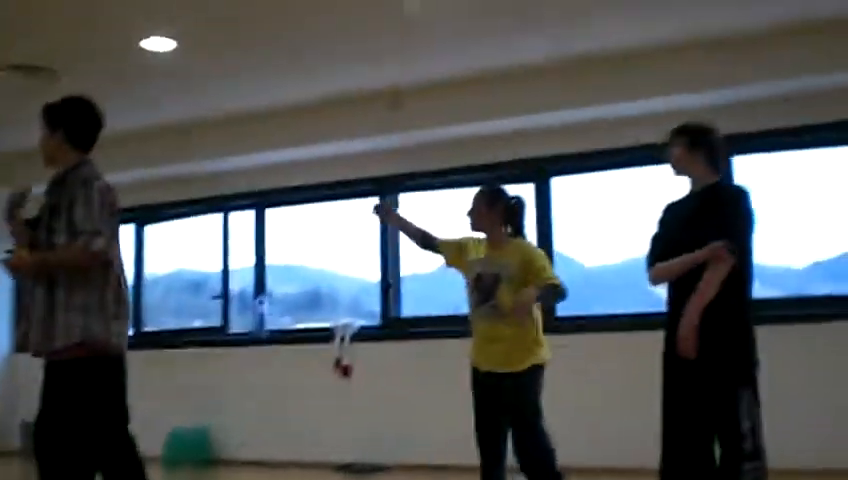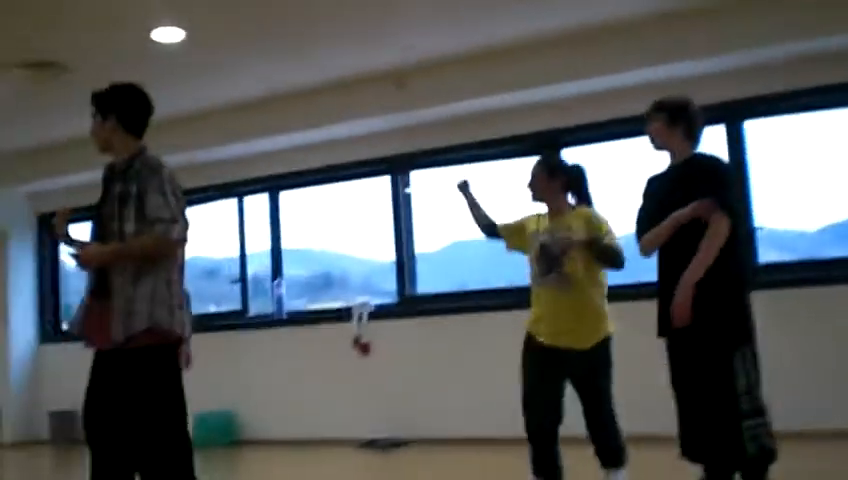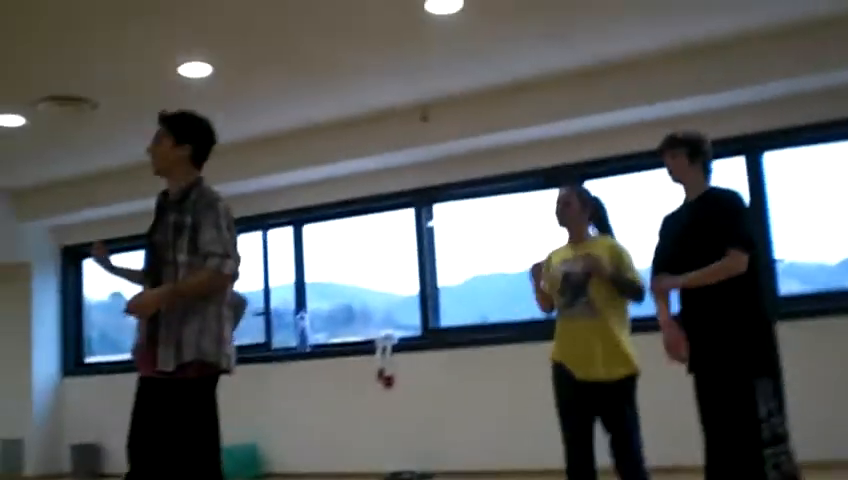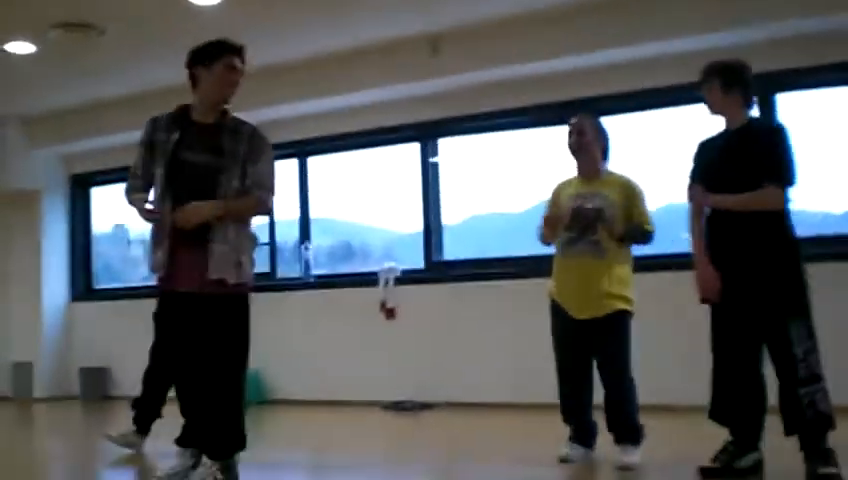
dt=0.4s
person 1, frame 1
left shoulder: (88, 183)
right shoulder: (64, 187)
left elbow: (96, 250)
left wrist: (35, 261)
left hip: (89, 337)
right hip: (63, 337)
left knee: (104, 438)
right knee: (54, 437)
person 1, frame 2
left shoulder: (152, 172)
right shoulder: (115, 177)
left elbow: (171, 237)
left wrist: (109, 252)
right wrist: (72, 242)
left hip: (147, 322)
right hip: (112, 325)
left knee: (158, 425)
right knee: (103, 421)
person 1, frame 3
left shoulder: (208, 205)
right shoulder: (167, 207)
left elbow: (223, 271)
left wrist: (161, 295)
right wrist: (114, 268)
left hip: (192, 351)
right hip: (156, 351)
right knee: (146, 448)
person 1, frame 4
left shoulder: (248, 139)
right shoulder: (160, 129)
left elbow: (261, 201)
right elbow: (135, 184)
left wrist: (212, 209)
right wrist: (143, 205)
left hip: (223, 266)
right hip: (173, 265)
left knee: (224, 366)
right knee: (180, 362)
person 2, frame 1
left shoulder: (731, 198)
right shoulder: (674, 212)
left elbow: (726, 259)
right elbow: (655, 273)
left wrist: (692, 316)
right wrist: (699, 256)
left hip: (726, 333)
right hip: (682, 333)
left knee: (737, 431)
right knee: (684, 430)
person 2, frame 2
left shoulder: (711, 169)
right shoulder: (655, 185)
left elbow: (719, 227)
right elbow: (644, 244)
left wrist: (689, 282)
right wrist: (680, 215)
left hip: (719, 298)
right hip: (677, 302)
left knee: (738, 391)
right knee: (693, 397)
person 2, frame 3
left shoulder: (727, 203)
right shoulder: (671, 222)
left elbow: (738, 261)
right elbow: (660, 282)
left wrist: (678, 280)
right wrist: (670, 327)
left hip: (747, 331)
right hip: (704, 340)
left knee: (764, 421)
right knee: (722, 428)
person 2, frame 4
left shoulder: (769, 134)
right shoulder: (708, 150)
left elbow: (772, 196)
right elbow: (696, 210)
left wrist: (713, 199)
right wrist: (701, 262)
left hip: (773, 264)
right hip: (727, 271)
left knee: (795, 356)
right knee: (734, 359)
right ankle: (744, 444)
person 3, frame 1
left shoulder: (525, 252)
right shoulder: (469, 249)
left elbow: (558, 291)
right elbow: (428, 242)
left wrist: (535, 292)
right wrist: (392, 216)
left hip: (523, 359)
right hip: (484, 359)
left knee: (528, 432)
right knee: (489, 436)
person 3, frame 2
left shoulder: (587, 219)
right shoulder: (530, 225)
left elbow: (617, 259)
right elbow: (493, 231)
left wrist: (587, 239)
right wrist: (469, 197)
left hip: (587, 333)
right hip: (542, 332)
left knee: (597, 407)
right knee: (536, 407)
person 3, frame 3
left shoulder: (611, 250)
right shoulder: (553, 259)
left elbow: (637, 293)
right elbow: (546, 308)
left wrist: (606, 271)
right wrist: (539, 285)
left hip: (613, 361)
right hip: (569, 362)
left knee: (623, 434)
right knee: (577, 439)
person 3, frame 4
left shoulder: (623, 187)
right shoulder: (562, 190)
left elbow: (646, 235)
right elbow: (545, 238)
left wrist: (620, 230)
right wrist: (553, 226)
left hip: (609, 297)
right hip: (565, 297)
left knee: (615, 372)
right knee: (571, 372)
left ankle: (629, 440)
right ankle: (581, 438)
